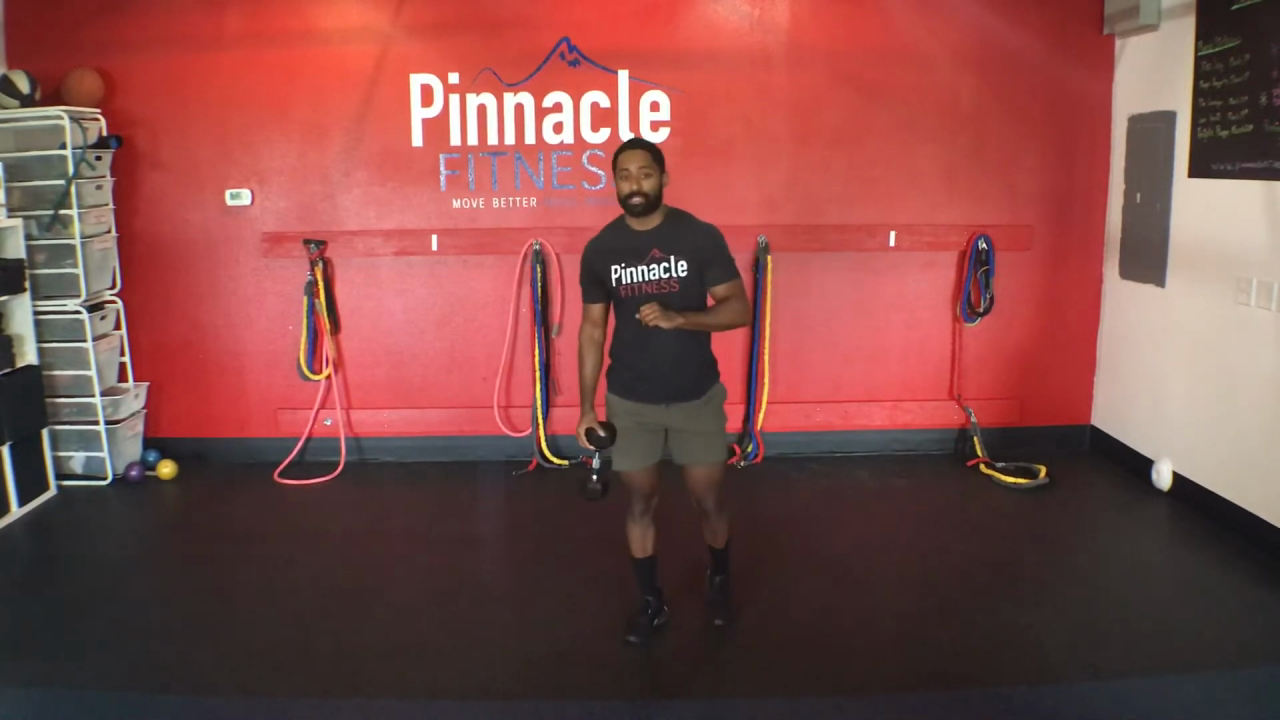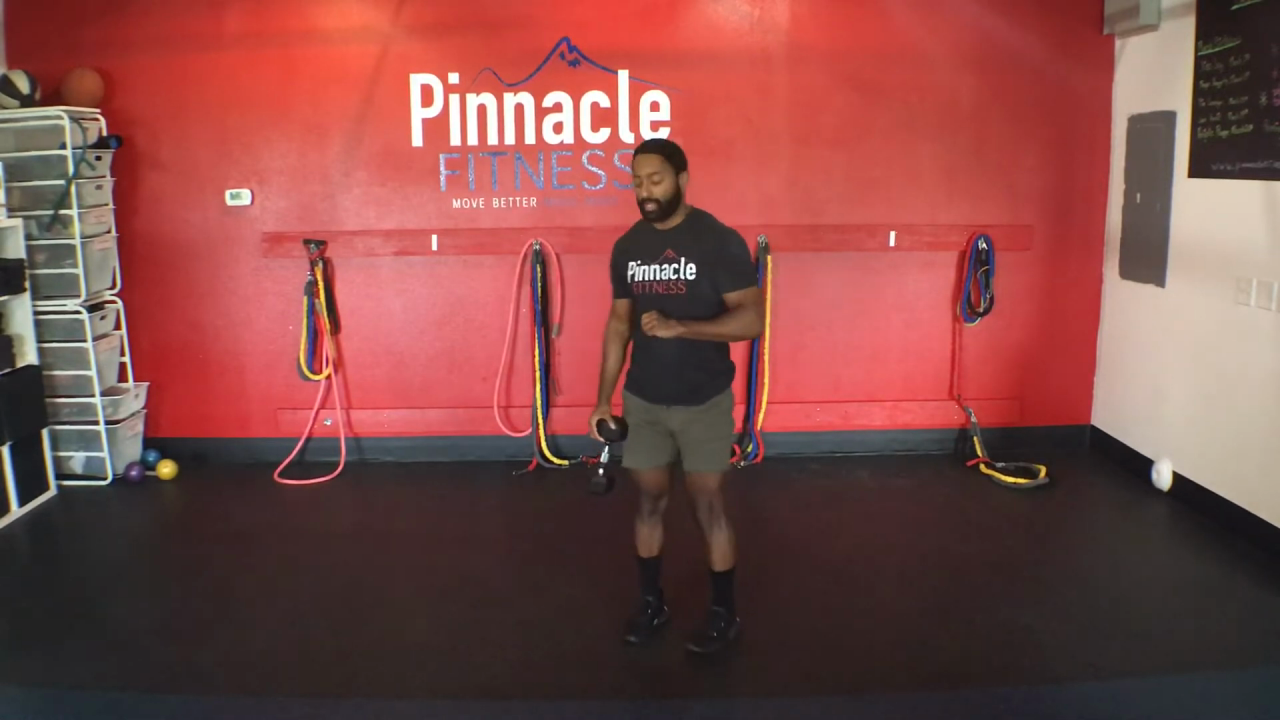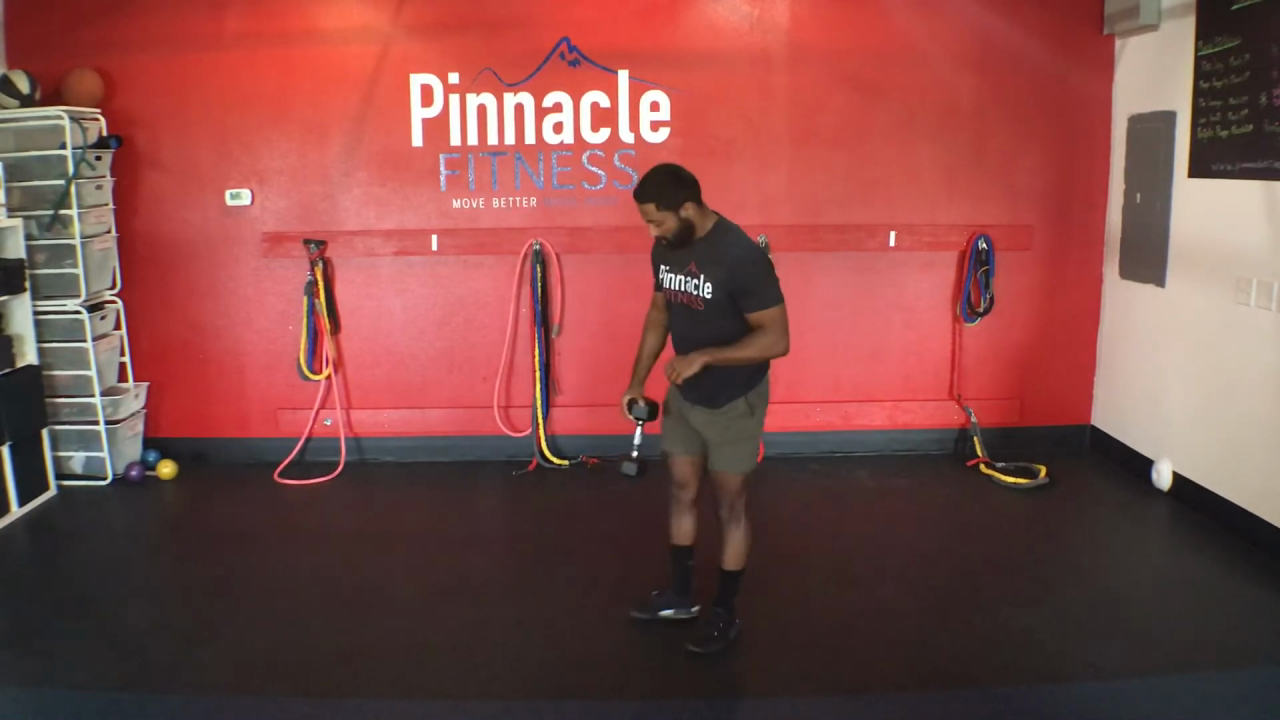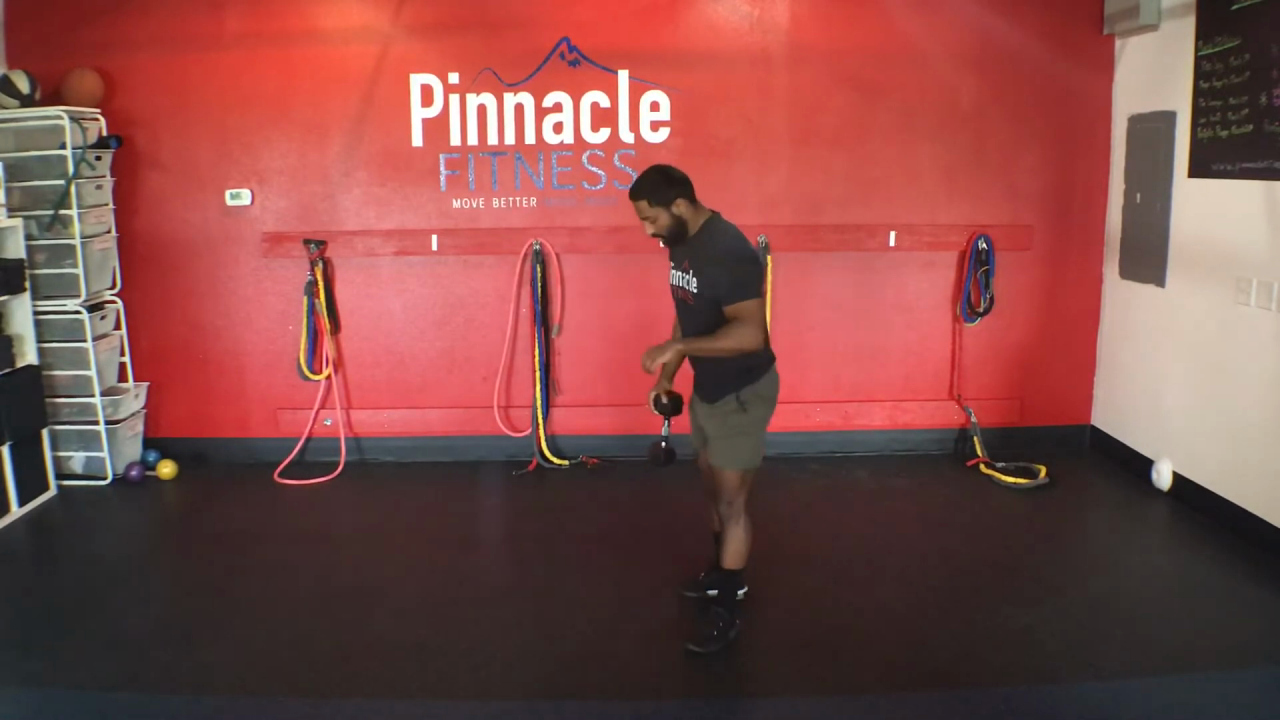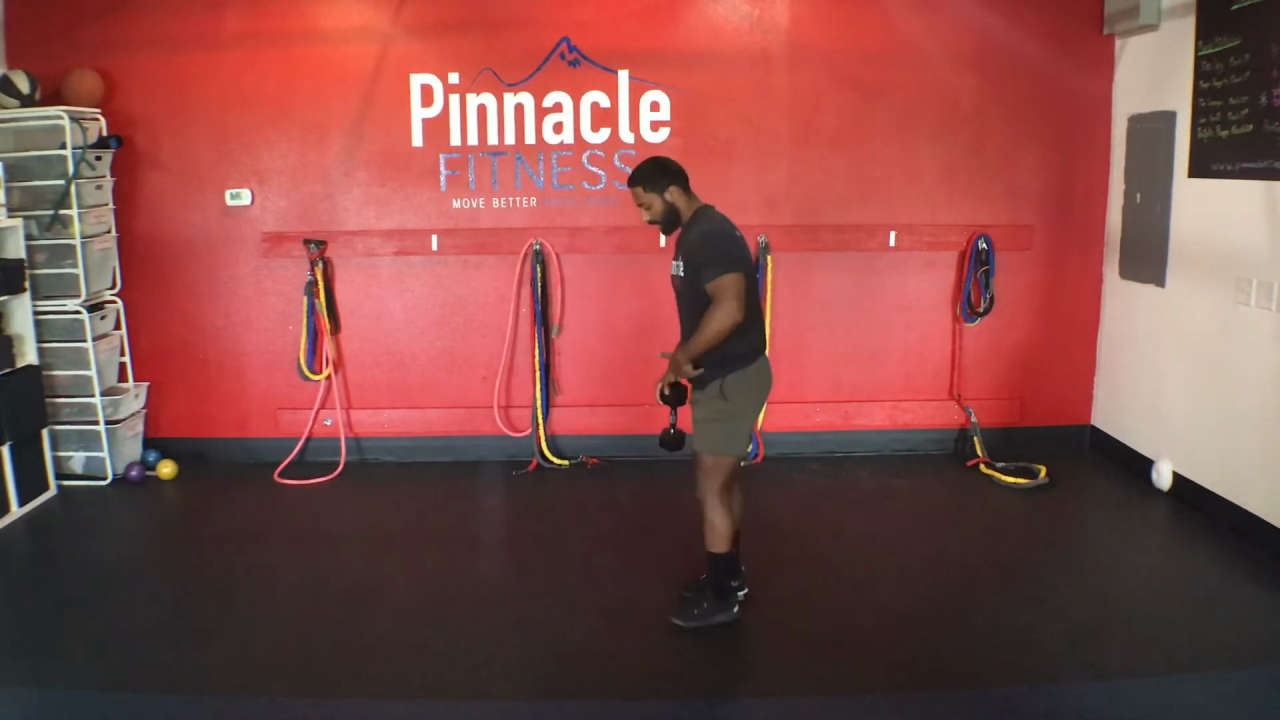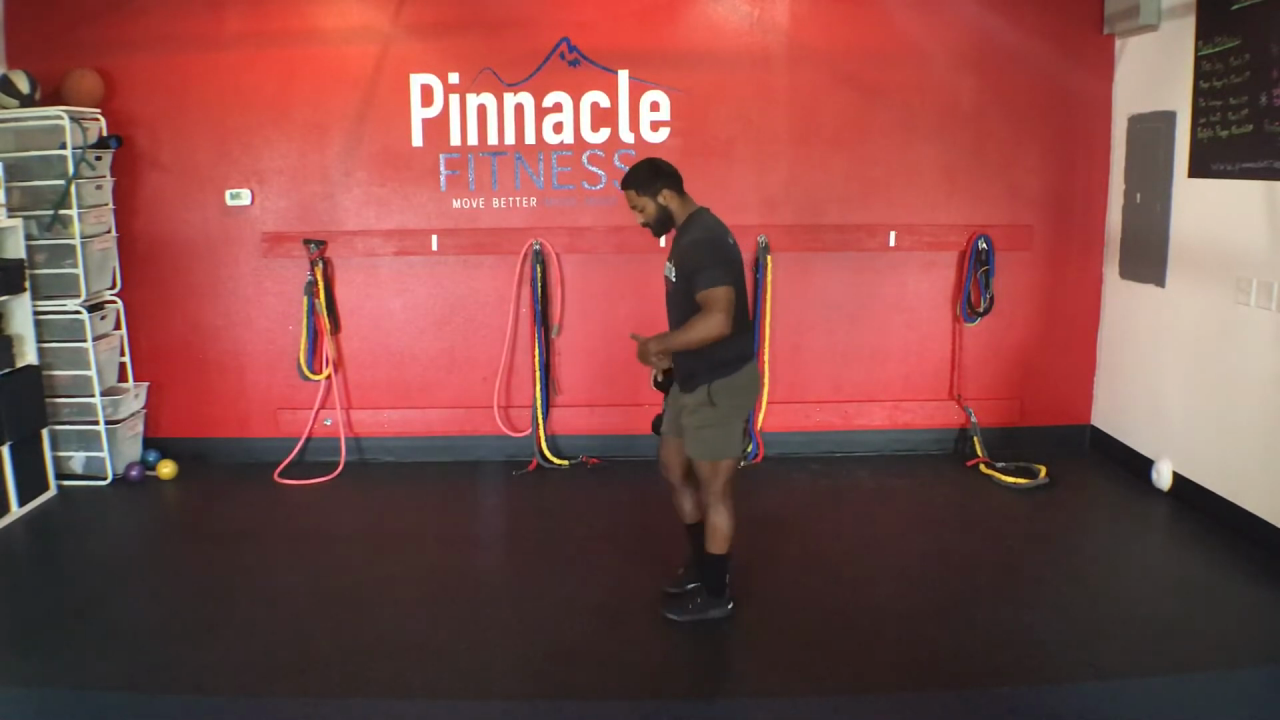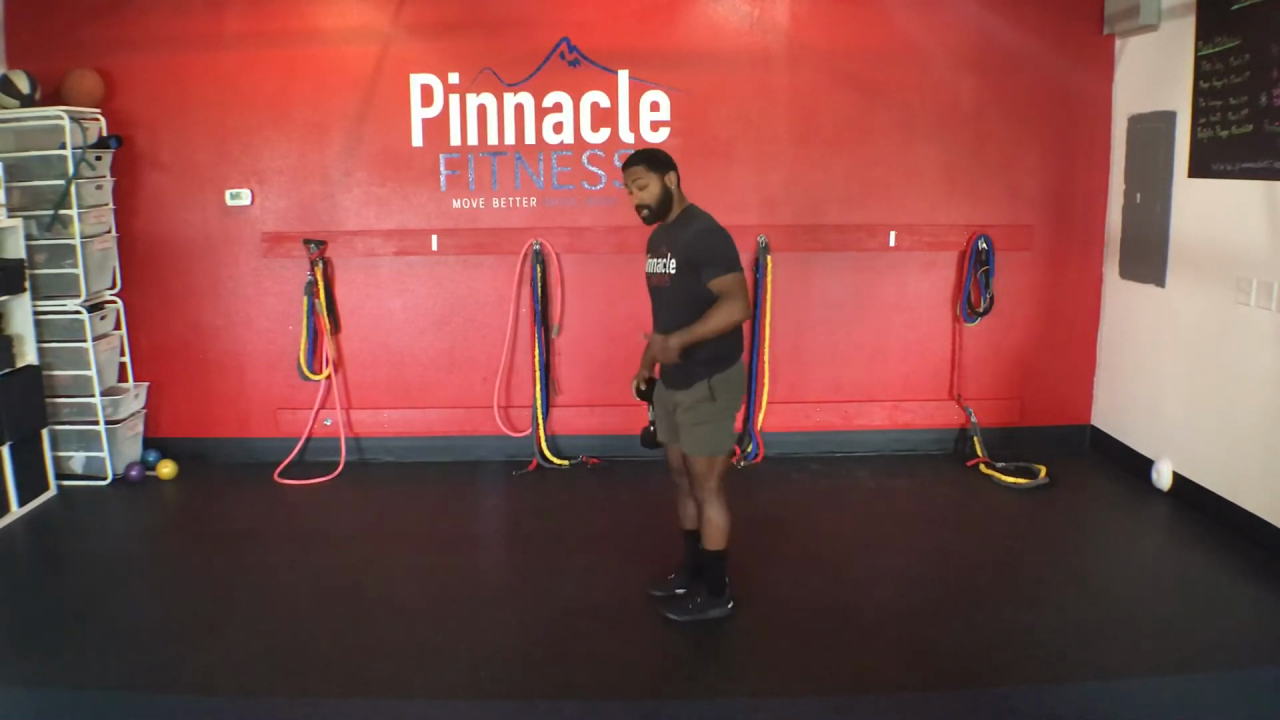
dt=0.4s
person 1, frame 1
left shoulder: (701, 237)
right shoulder: (599, 250)
left elbow: (739, 309)
right elbow: (592, 329)
left wrist: (677, 318)
right wrist: (587, 407)
left hip: (697, 396)
right hip: (630, 399)
left knee: (708, 500)
right knee: (640, 502)
left ankle: (719, 577)
right ankle: (651, 601)
person 1, frame 2
left shoulder: (720, 243)
right shoulder: (627, 246)
left elbow: (751, 320)
right elbow: (618, 324)
left wrist: (678, 326)
right wrist: (603, 399)
left hip: (704, 401)
right hip: (643, 399)
left knee: (707, 506)
right knee: (650, 501)
left ankle: (724, 612)
right ankle: (652, 602)
person 1, frame 3
left shoulder: (742, 257)
right shoulder: (666, 248)
left elbow: (776, 339)
left wrist: (704, 357)
right wrist: (638, 379)
left hip: (735, 400)
right hip: (685, 395)
left knee: (728, 505)
right knee: (681, 493)
left ankle: (724, 612)
right ankle: (678, 593)
person 1, frame 4
left shoulder: (727, 251)
right shoulder: (682, 244)
left elbow: (750, 333)
left wrist: (677, 346)
right wrist: (667, 374)
left hip: (743, 392)
right hip: (709, 387)
left knee: (731, 502)
right knee: (714, 487)
left ankle: (727, 612)
right ankle: (727, 572)
person 1, frame 5
left shoulder: (710, 236)
right shoulder: (692, 233)
left elbow: (730, 308)
left wrist: (686, 356)
right wrist: (678, 366)
left hip: (733, 380)
right hip: (716, 377)
left knee: (710, 489)
right knee: (721, 482)
left ankle: (721, 596)
right ankle: (729, 574)
person 1, frame 6
left shoulder: (704, 241)
right shoulder: (688, 235)
left elbow: (718, 320)
left wrist: (657, 346)
right wrist: (670, 353)
left hip: (721, 384)
right hip: (694, 379)
left knee: (712, 490)
right knee: (674, 470)
left ankle: (716, 593)
right ankle: (701, 564)
person 1, frame 7
left shoulder: (704, 235)
right shoulder: (658, 238)
left elbow: (737, 305)
left wrist: (680, 343)
right wrist: (648, 362)
left hip: (710, 382)
right hip: (675, 380)
left knee: (707, 488)
right knee: (682, 479)
left ankle: (716, 593)
right ankle: (693, 571)
